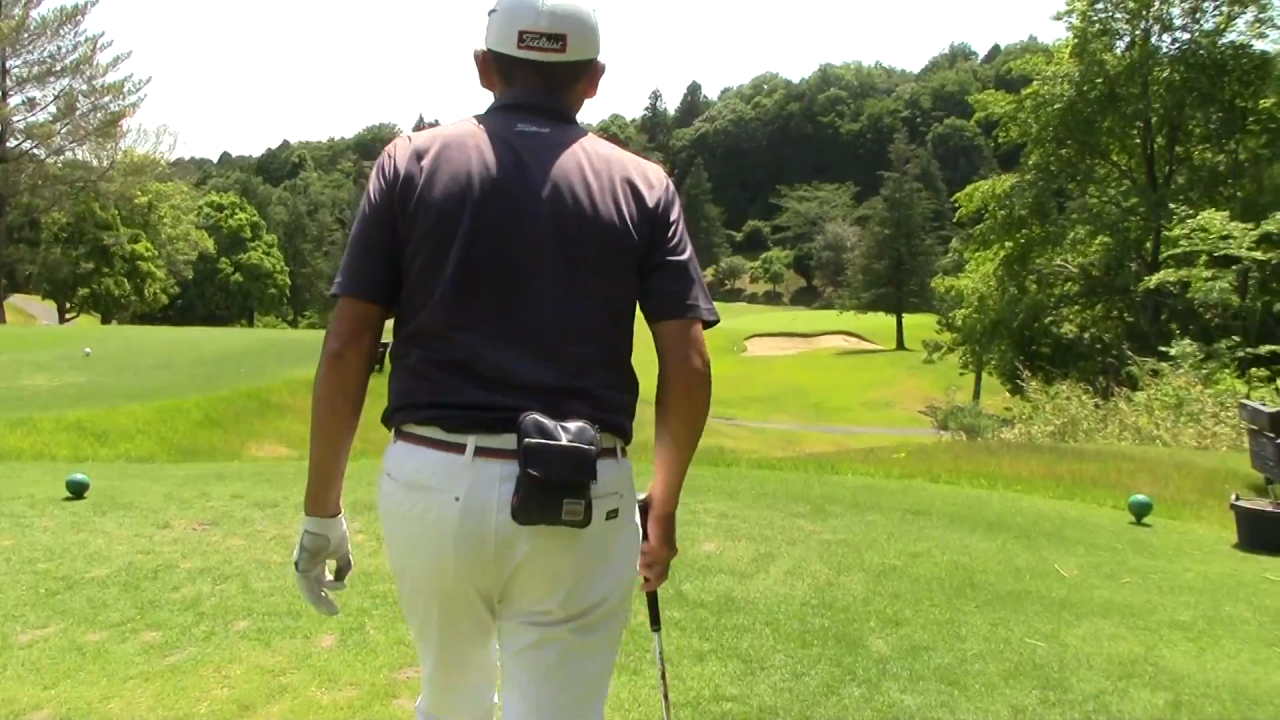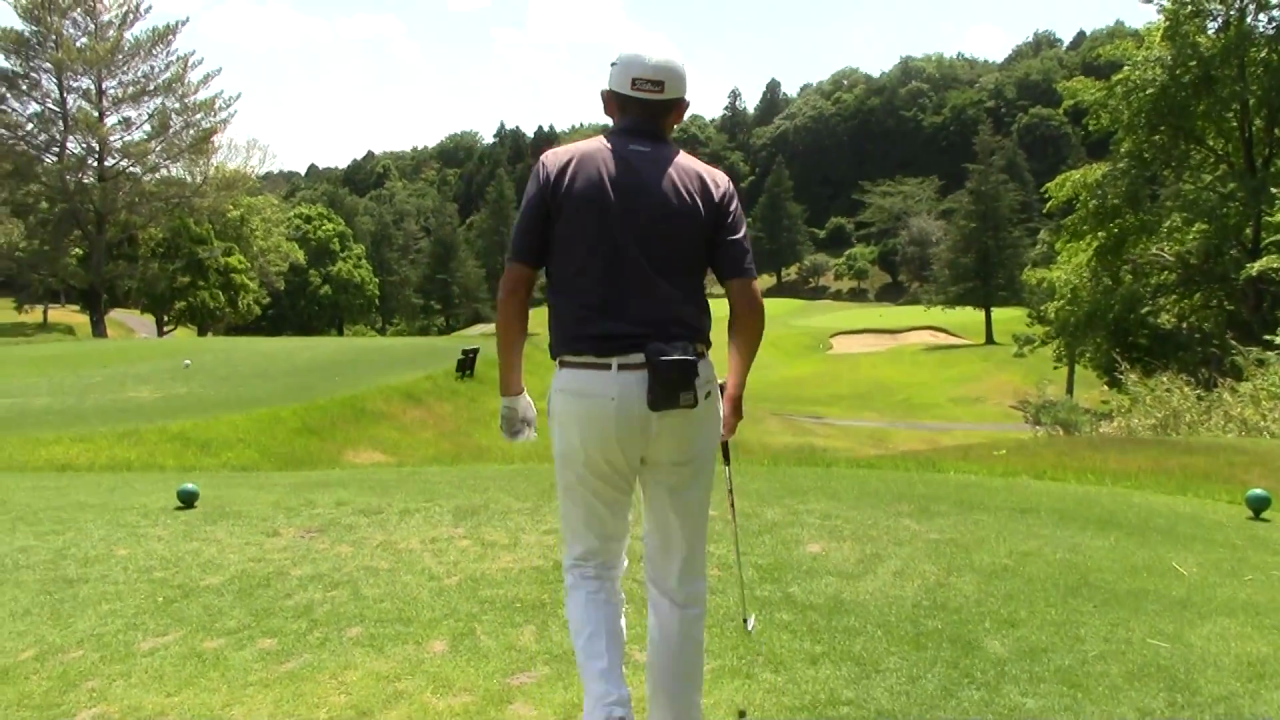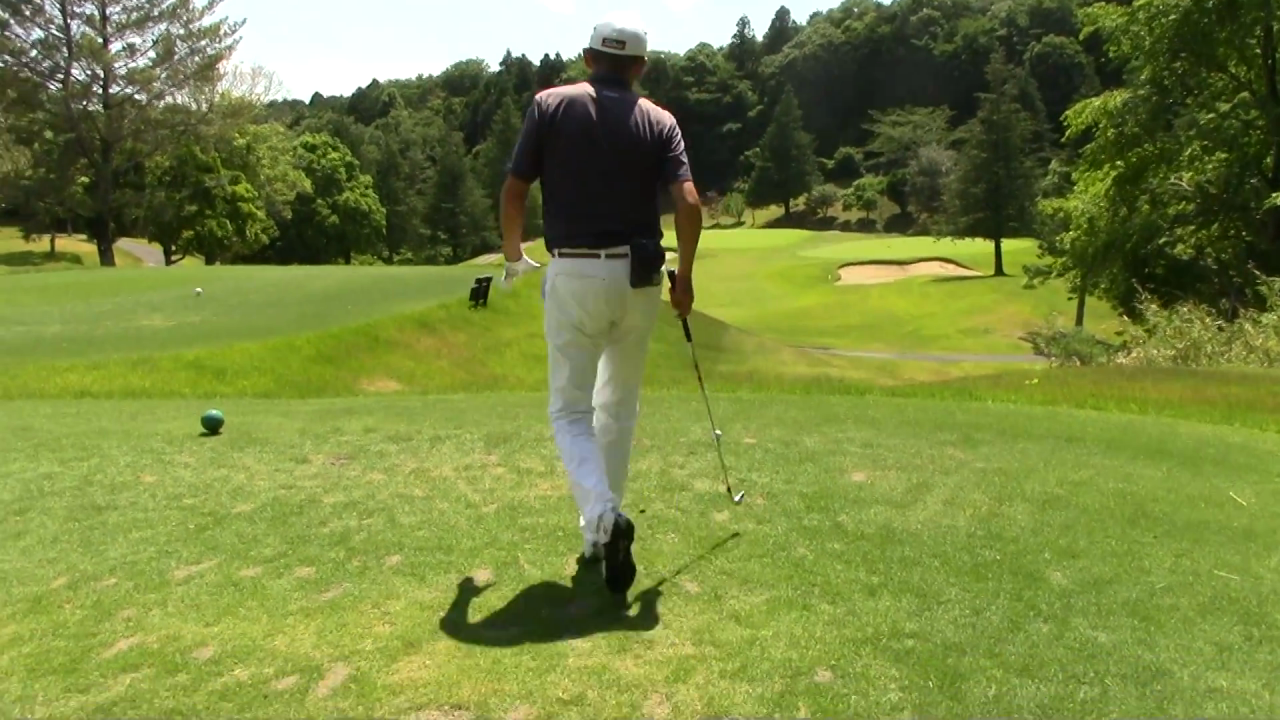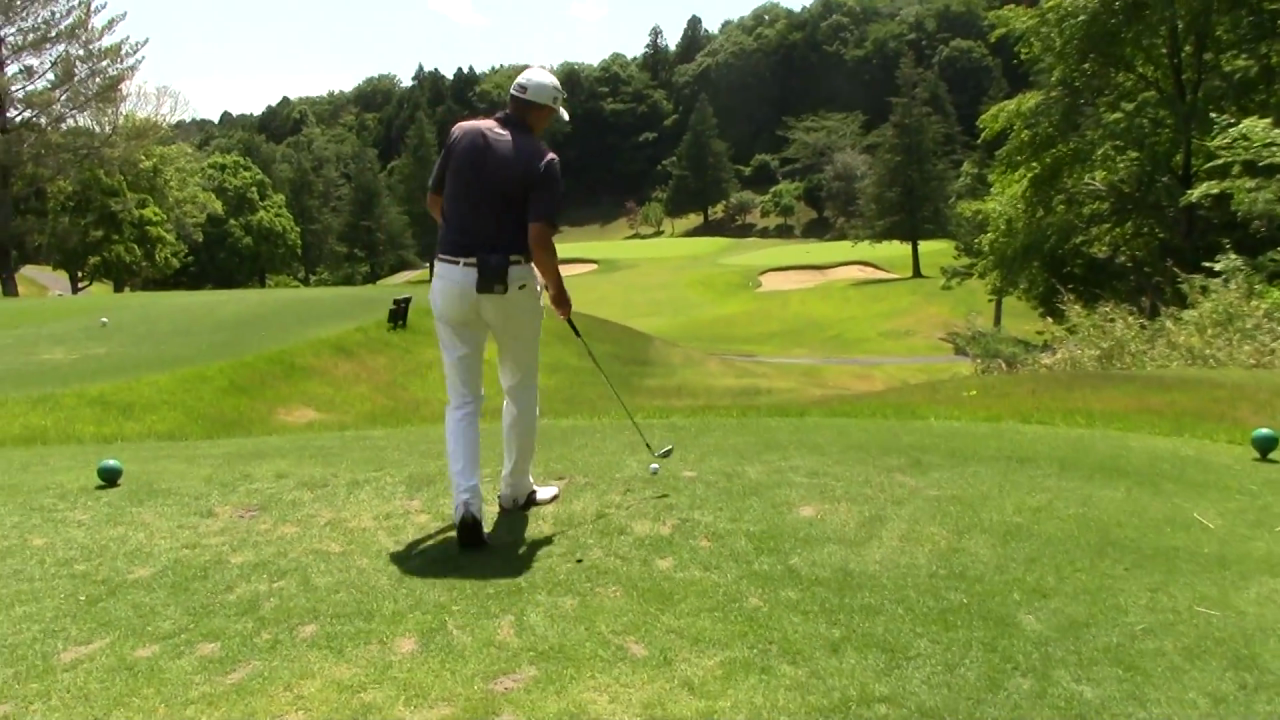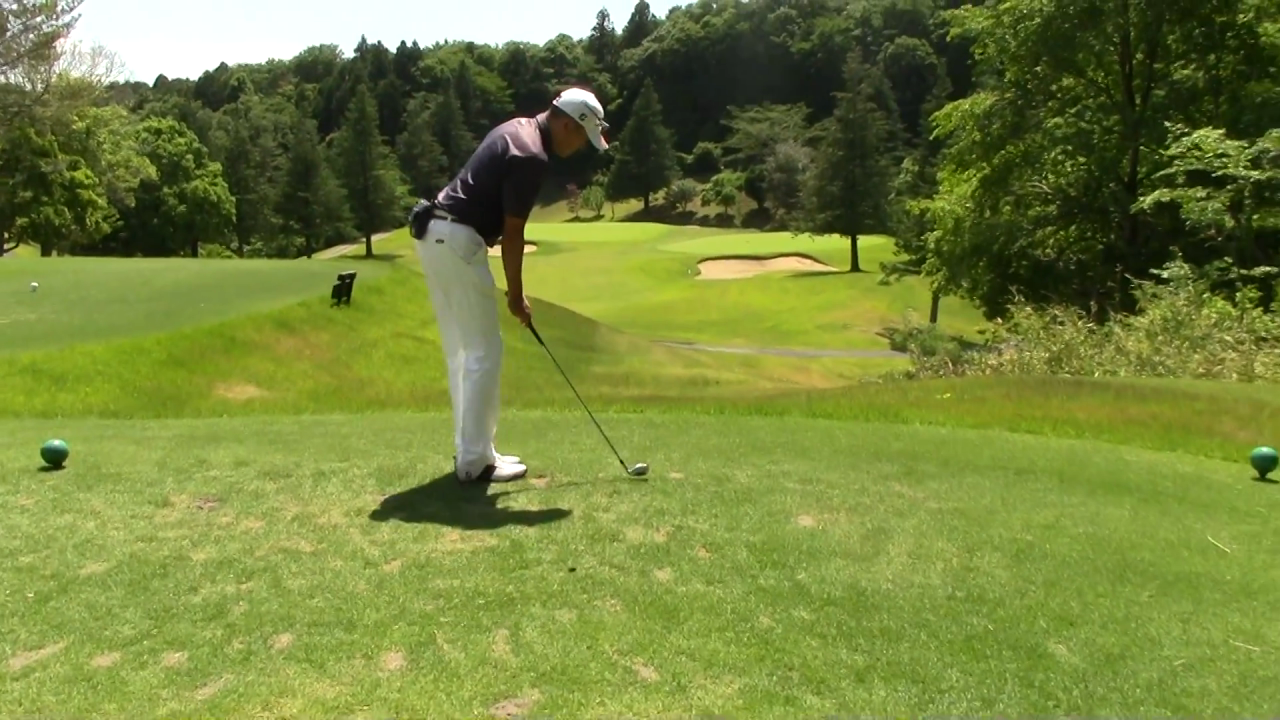
dt=1s
person 1, frame 1
left shoulder: (411, 162)
right shoulder: (640, 184)
left elbow: (346, 344)
right elbow: (688, 365)
left wrist: (321, 507)
right wrist: (664, 505)
left hip: (430, 484)
right hip: (579, 500)
person 1, frame 2
left shoulder: (558, 167)
right shoulder: (710, 183)
left elbow: (513, 288)
right elbow: (748, 304)
left wrist: (510, 388)
right wrist: (734, 390)
left hip: (586, 391)
right hip: (682, 395)
left knee: (590, 569)
right knee: (678, 583)
person 1, frame 3
left shoulder: (550, 104)
right shoulder: (660, 120)
left elbow: (513, 193)
right elbow: (688, 204)
left wrist: (513, 253)
right wrist: (685, 276)
left hip: (575, 274)
right hip: (640, 277)
left knee: (570, 413)
right knee: (619, 408)
left ankle: (606, 516)
right ankle: (605, 541)
person 1, frame 4
left shoulder: (462, 133)
right shoulder: (543, 160)
left elbow: (435, 204)
right elbow: (538, 241)
right wrist: (557, 290)
left hip: (451, 277)
right hip: (510, 280)
left knee: (464, 399)
right knee: (520, 387)
left ankle: (468, 504)
right ankle: (516, 489)
person 1, frame 5
left shoulder: (516, 127)
right shoulder: (532, 157)
right elbow: (512, 233)
right wrist: (515, 294)
left hip: (436, 233)
right hip: (455, 240)
left knee: (462, 350)
right knee: (483, 352)
left ankle: (473, 449)
right ankle: (475, 461)
